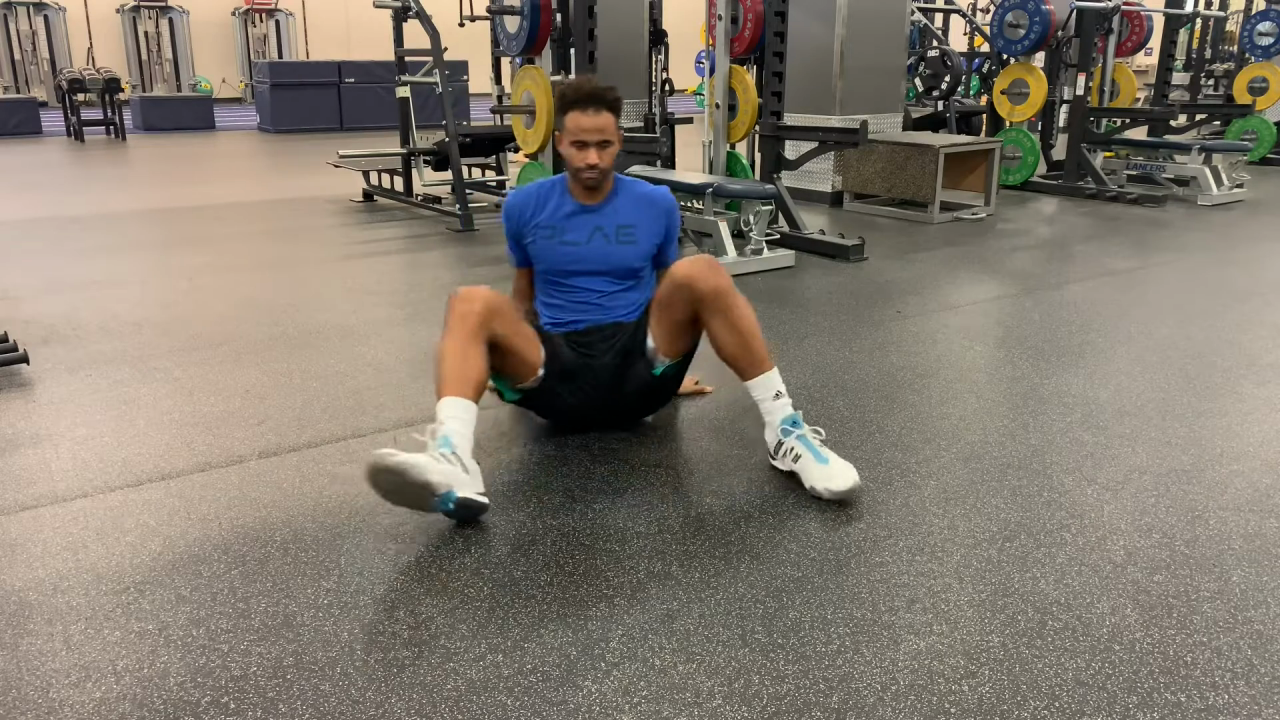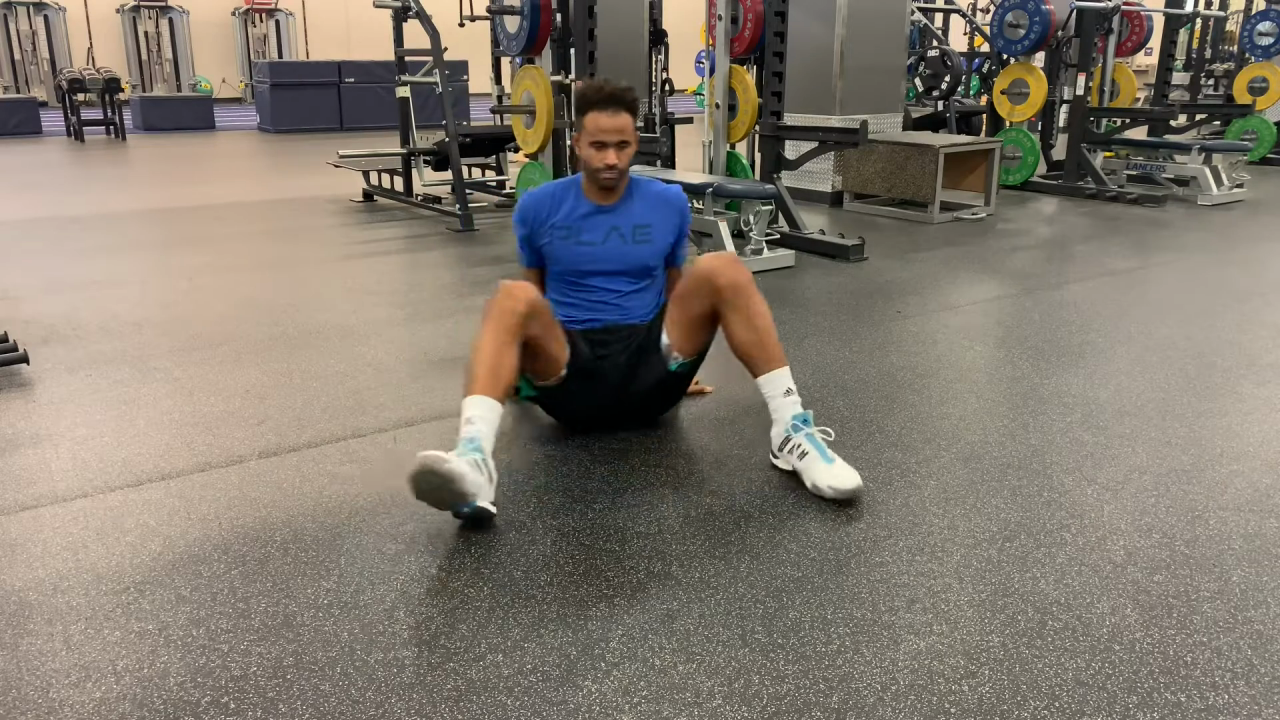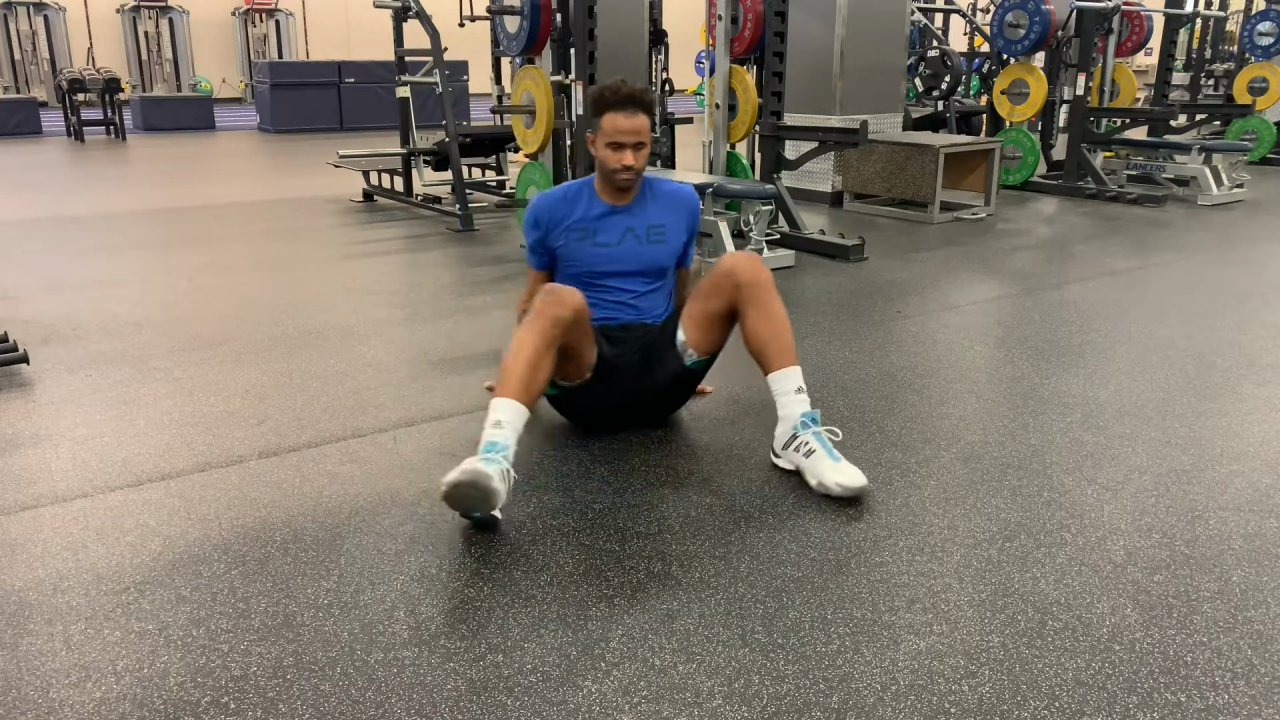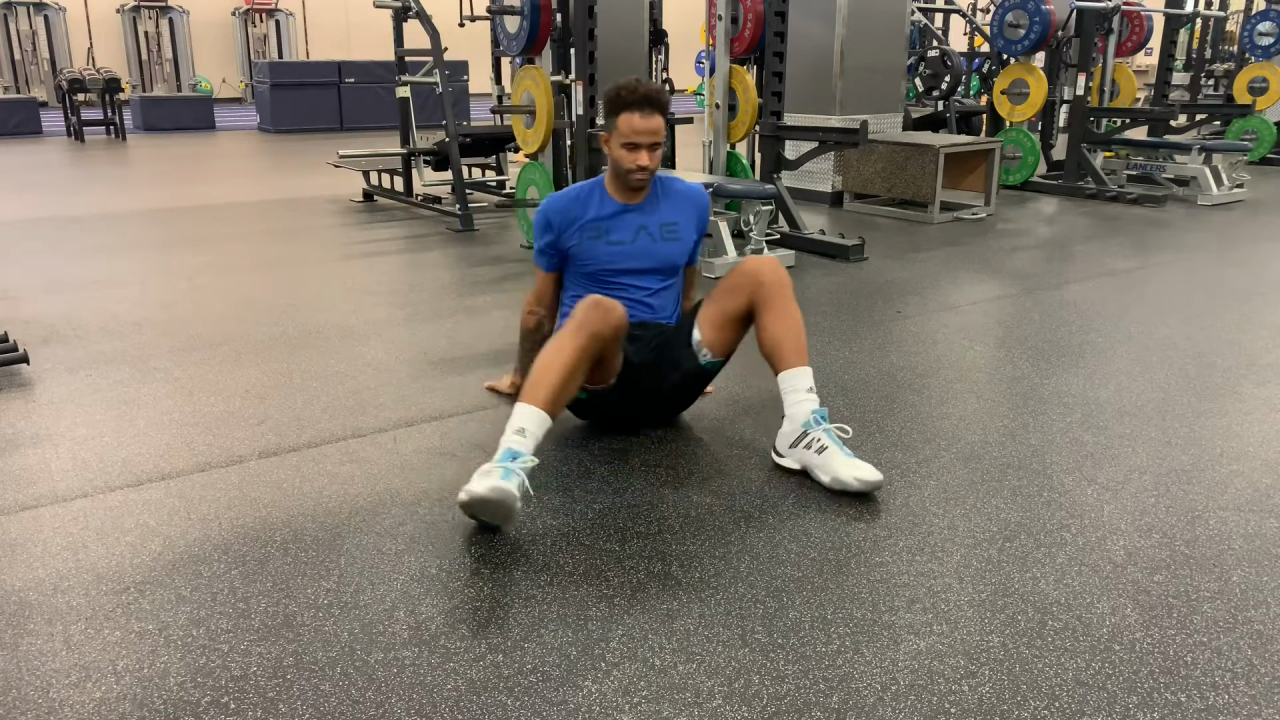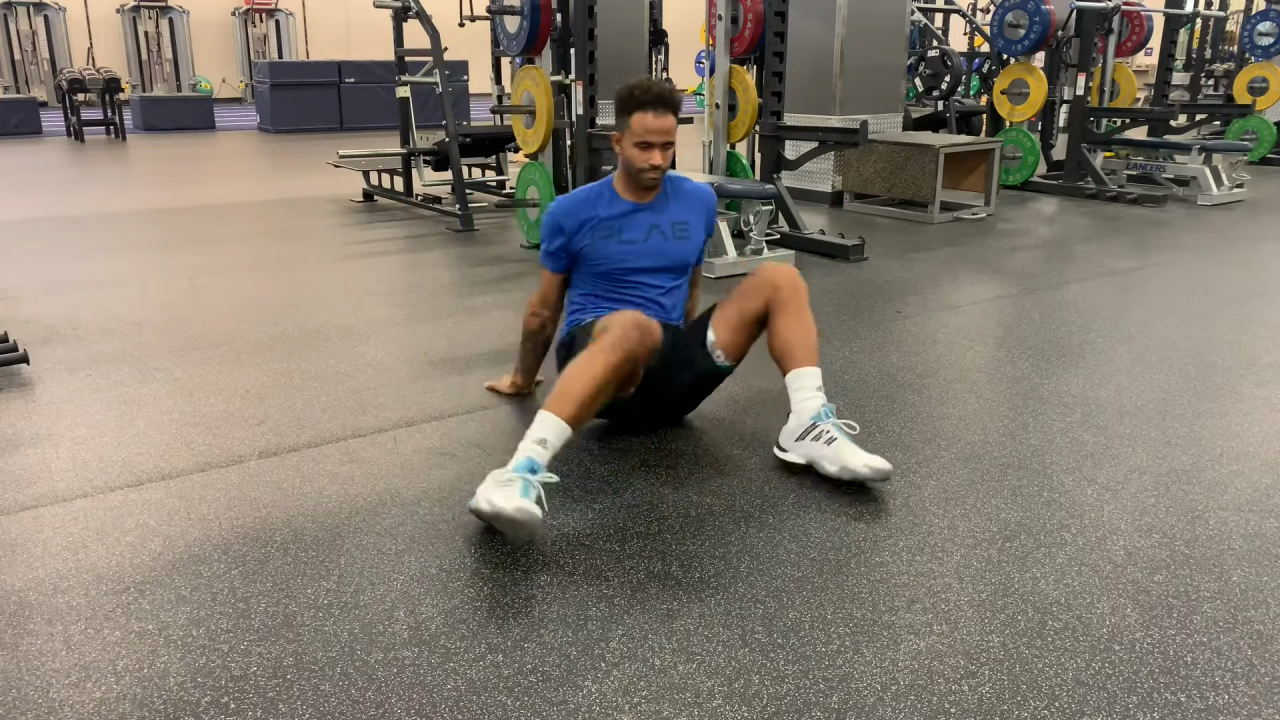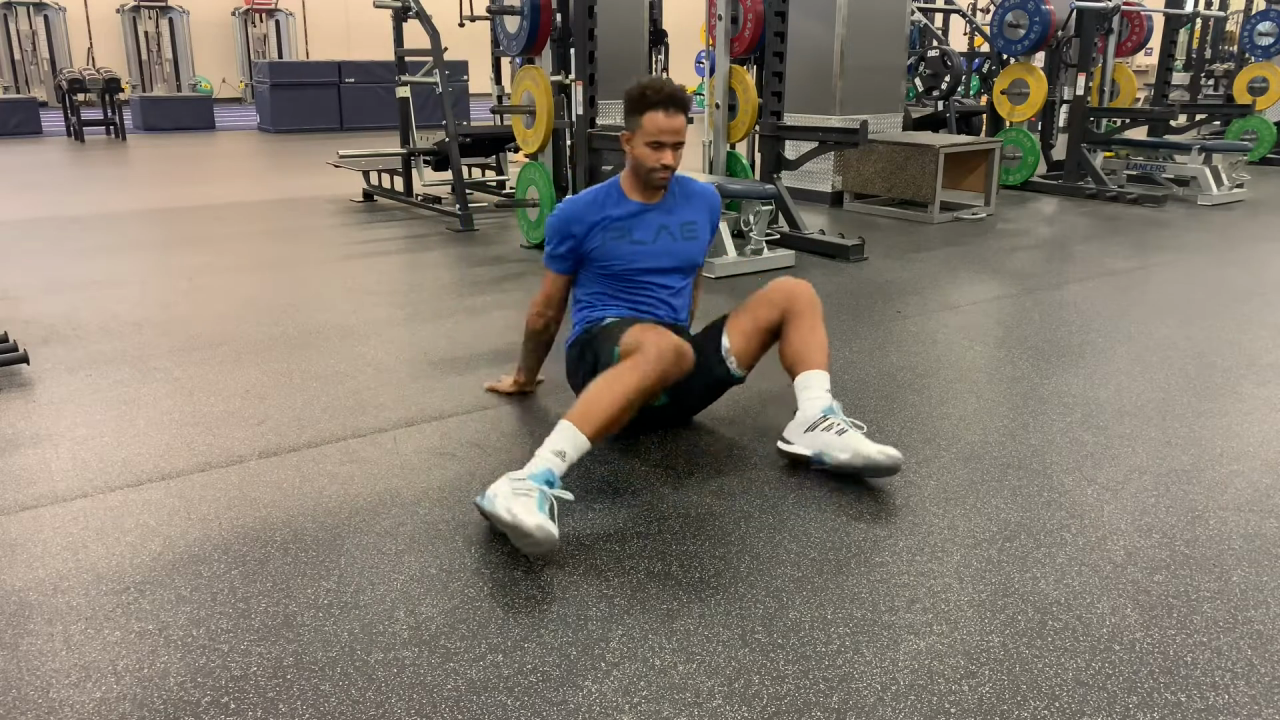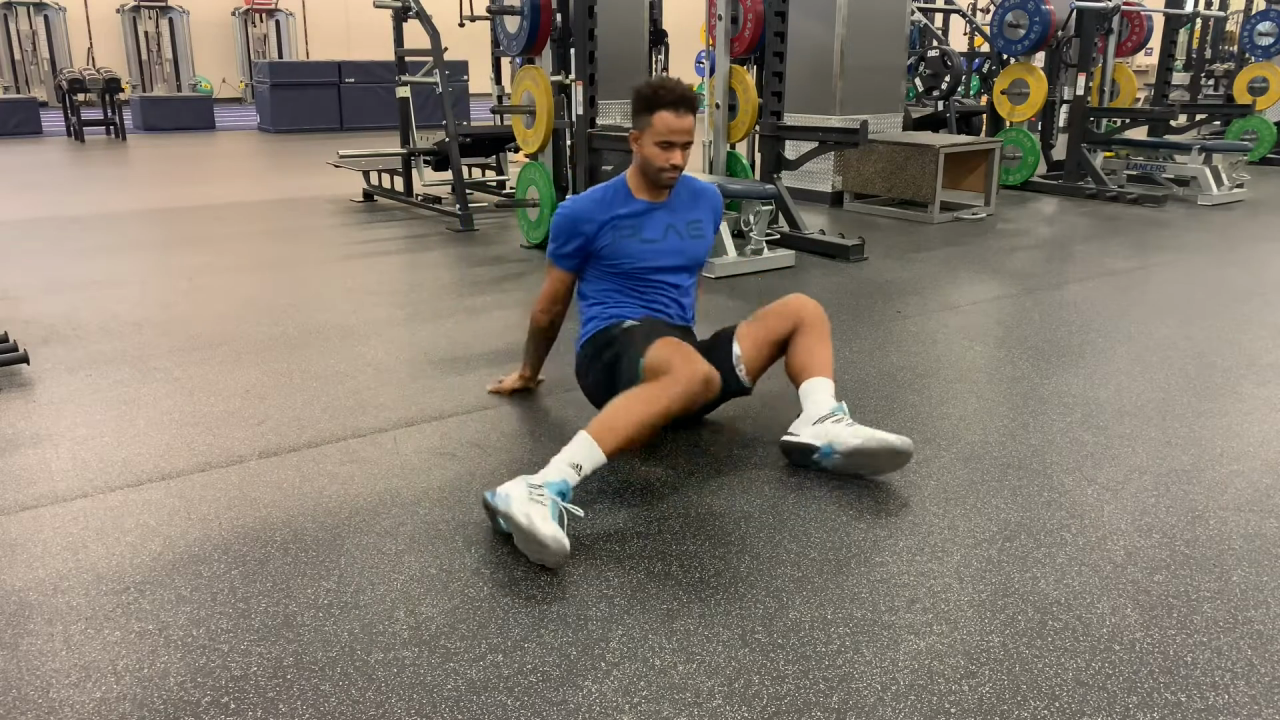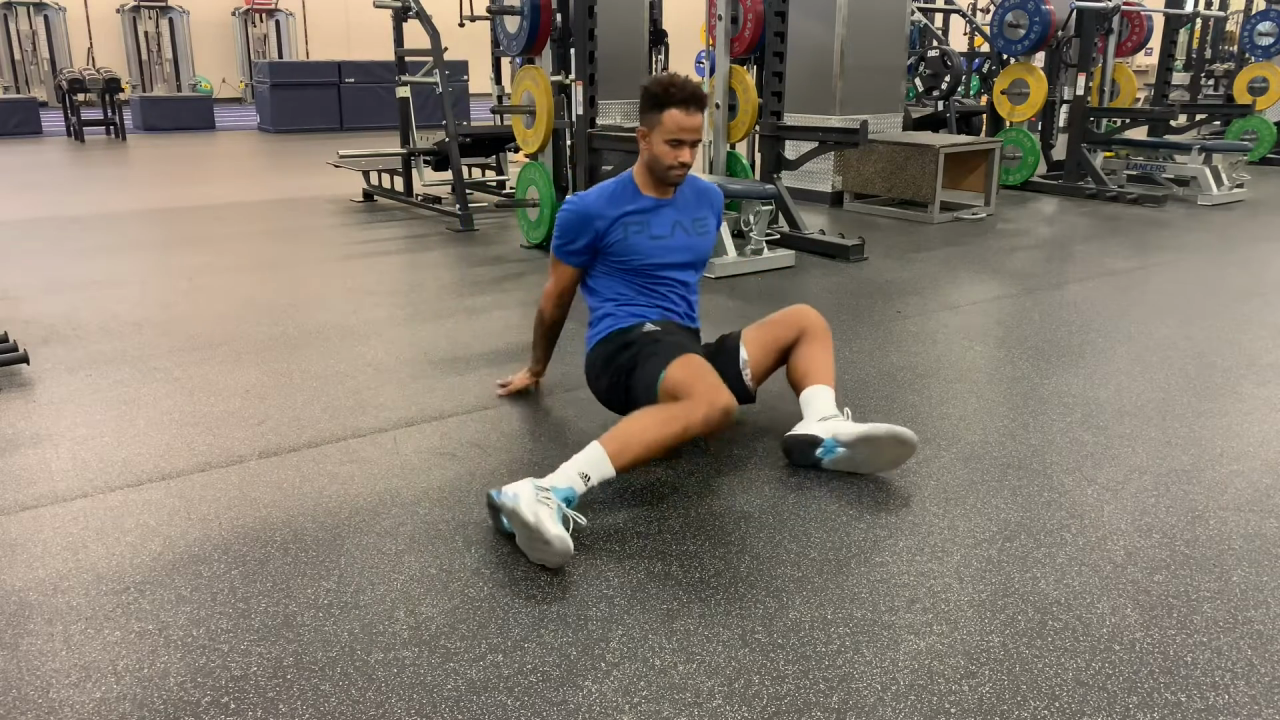
dt=0.1s
person 1, frame 1
left shoulder: (656, 205)
right shoulder: (524, 207)
left wrist: (673, 365)
right wrist: (521, 365)
left hip: (638, 364)
right hip: (562, 374)
left knee: (699, 273)
right knee: (472, 303)
left ankle: (786, 431)
right ankle: (452, 471)
person 1, frame 2
left shoulder: (669, 203)
right shoulder: (539, 207)
right elbow: (528, 284)
left wrist: (671, 363)
right wrist: (502, 371)
left hip: (646, 372)
right hip: (570, 377)
left knee: (722, 269)
right knee: (517, 298)
left ankle: (792, 430)
right ankle: (471, 464)
person 1, frame 3
left shoulder: (681, 203)
right shoulder: (550, 210)
right elbow: (531, 303)
left wrist: (682, 362)
right wrist: (525, 371)
left hip: (657, 366)
right hip: (585, 377)
left knee: (743, 267)
right knee: (559, 302)
left ankle: (798, 429)
right ankle: (492, 465)
person 1, frame 4
left shoulder: (691, 202)
right shoulder: (562, 211)
right elbow: (541, 306)
right wrist: (520, 377)
left hip: (662, 375)
right hip: (592, 374)
left knee: (764, 272)
right knee: (601, 311)
left ankle: (804, 430)
right ankle: (507, 466)
person 1, frame 5
left shoulder: (698, 201)
right shoulder: (571, 213)
right elbow: (545, 308)
right wrist: (522, 378)
left hip: (670, 368)
right hip: (601, 366)
left knee: (780, 280)
right knee: (633, 329)
left ankle: (809, 425)
right ankle: (521, 476)
person 1, frame 6
left shoulder: (704, 201)
right shoulder: (579, 214)
right elbow: (548, 308)
right wrist: (526, 374)
left hip: (672, 346)
right hip: (605, 352)
left knee: (794, 293)
right knee: (669, 352)
left ankle: (816, 426)
right ankle: (532, 482)
person 1, frame 7
left shoulder: (706, 201)
right shoulder: (585, 212)
right elbow: (551, 305)
right wrist: (528, 373)
left hip: (678, 356)
right hip: (616, 357)
left knee: (802, 310)
right knee: (696, 377)
left ankle: (821, 426)
right ankle: (543, 490)
person 1, frame 8
left shoulder: (707, 199)
right shoulder: (592, 209)
right elbow: (555, 297)
right wrist: (536, 369)
left hip: (681, 347)
right hip: (627, 349)
left knee: (805, 321)
right knee: (713, 405)
left ankle: (822, 431)
right ankle: (547, 494)
